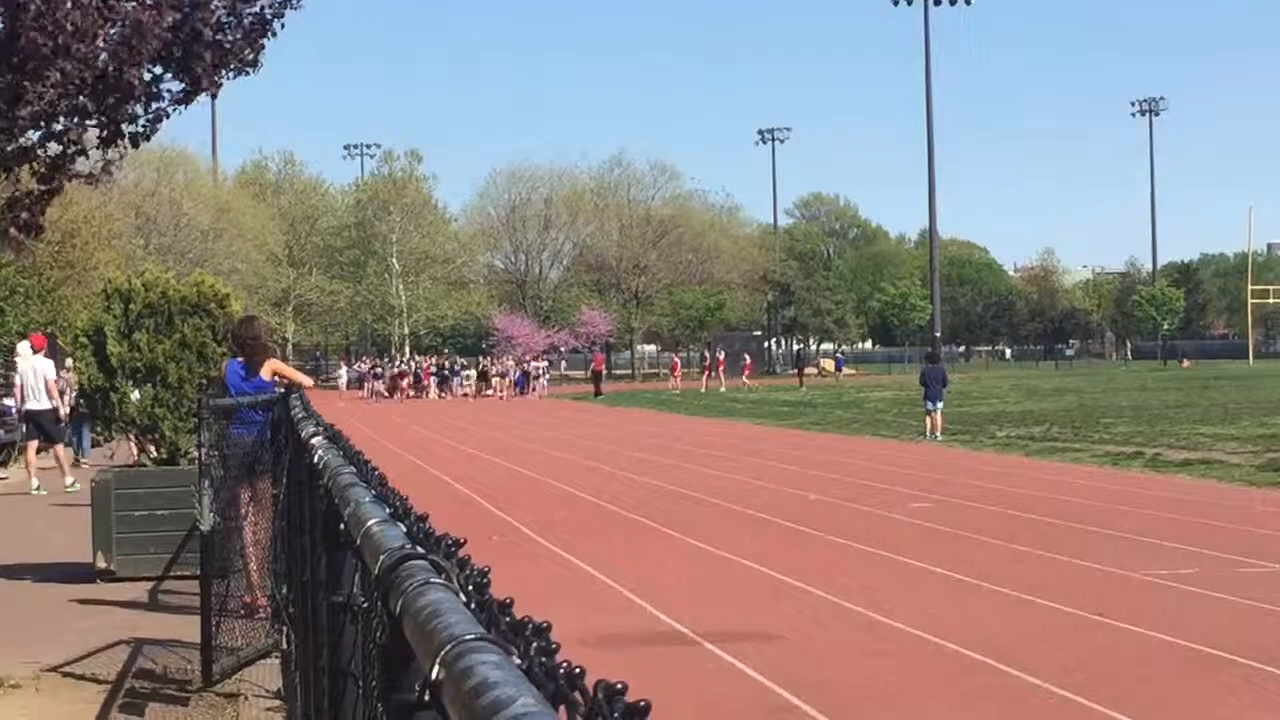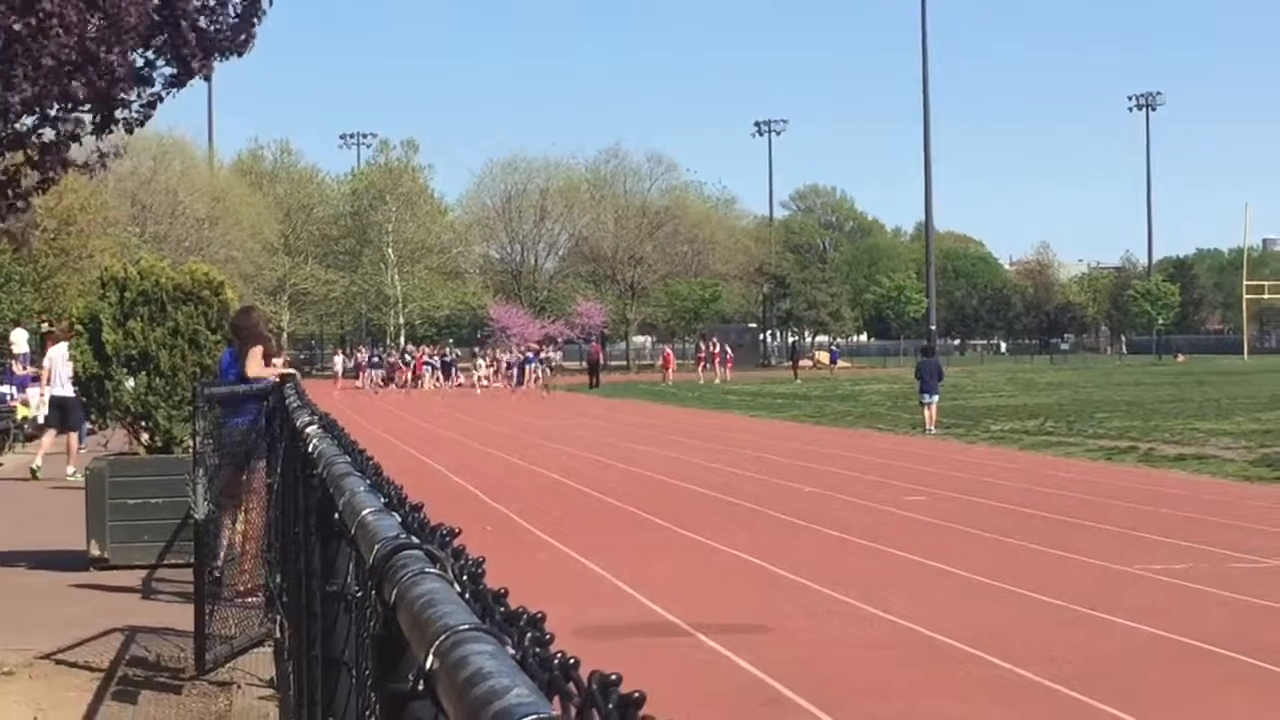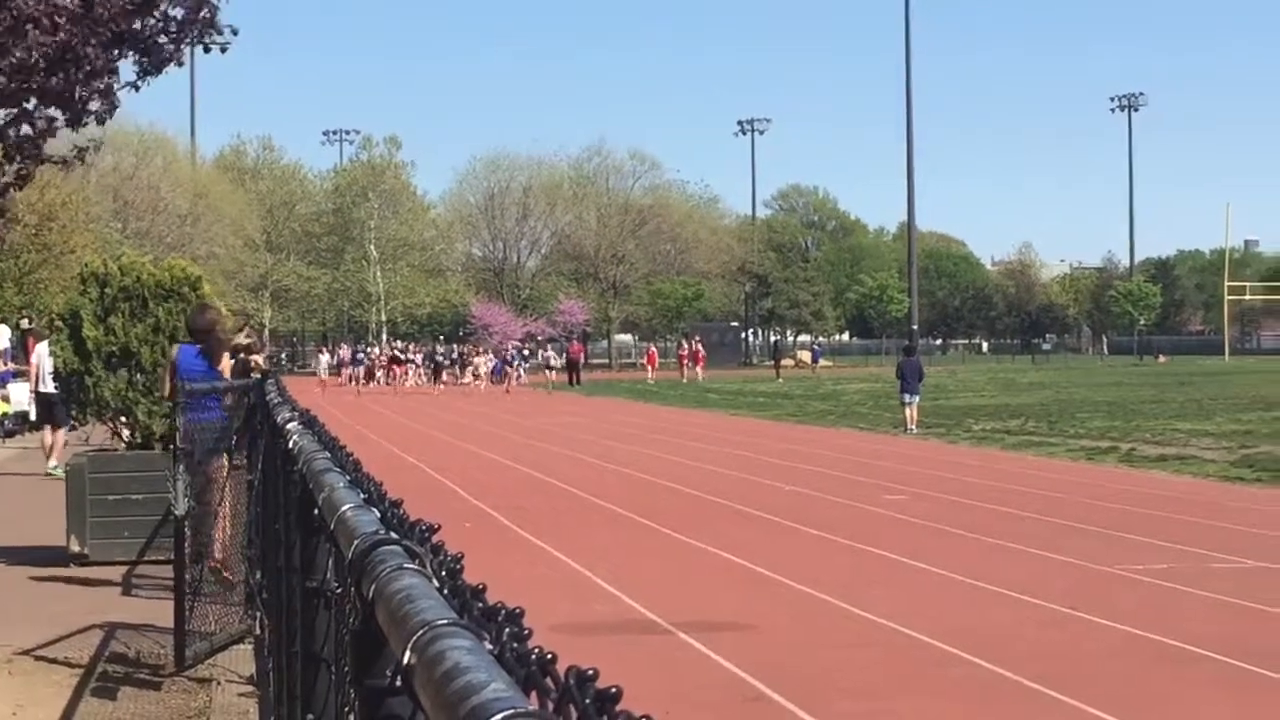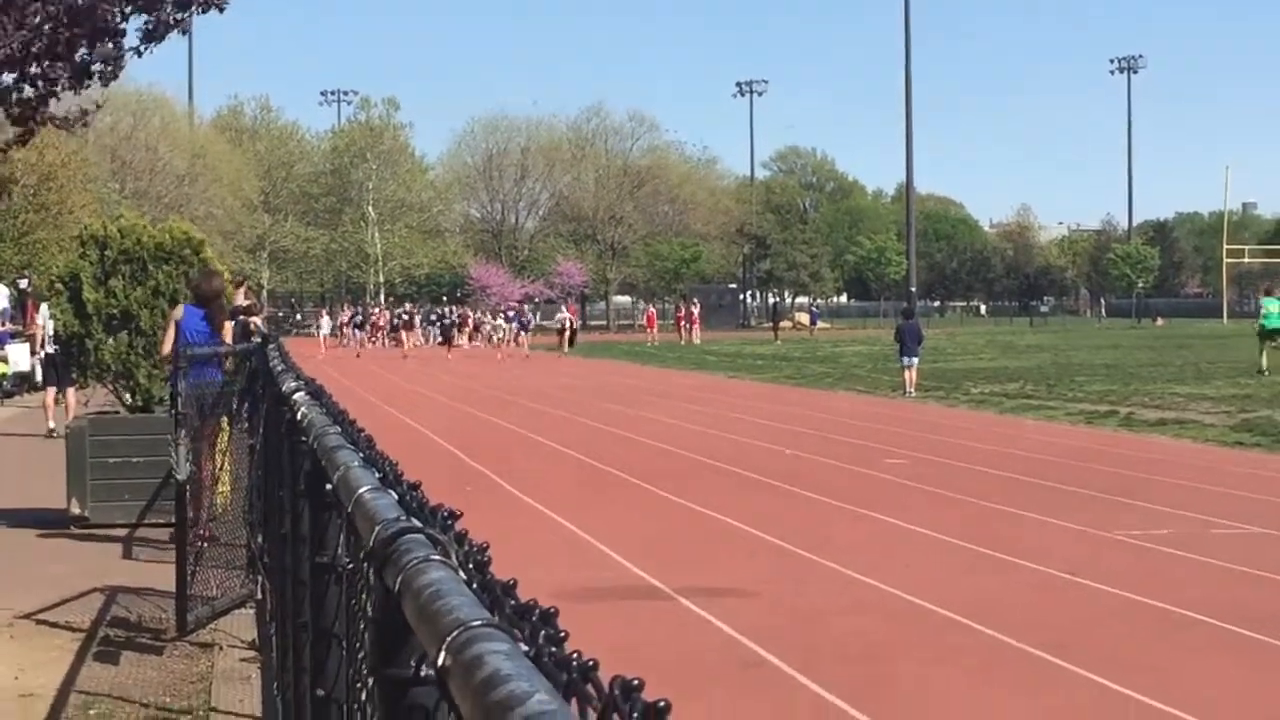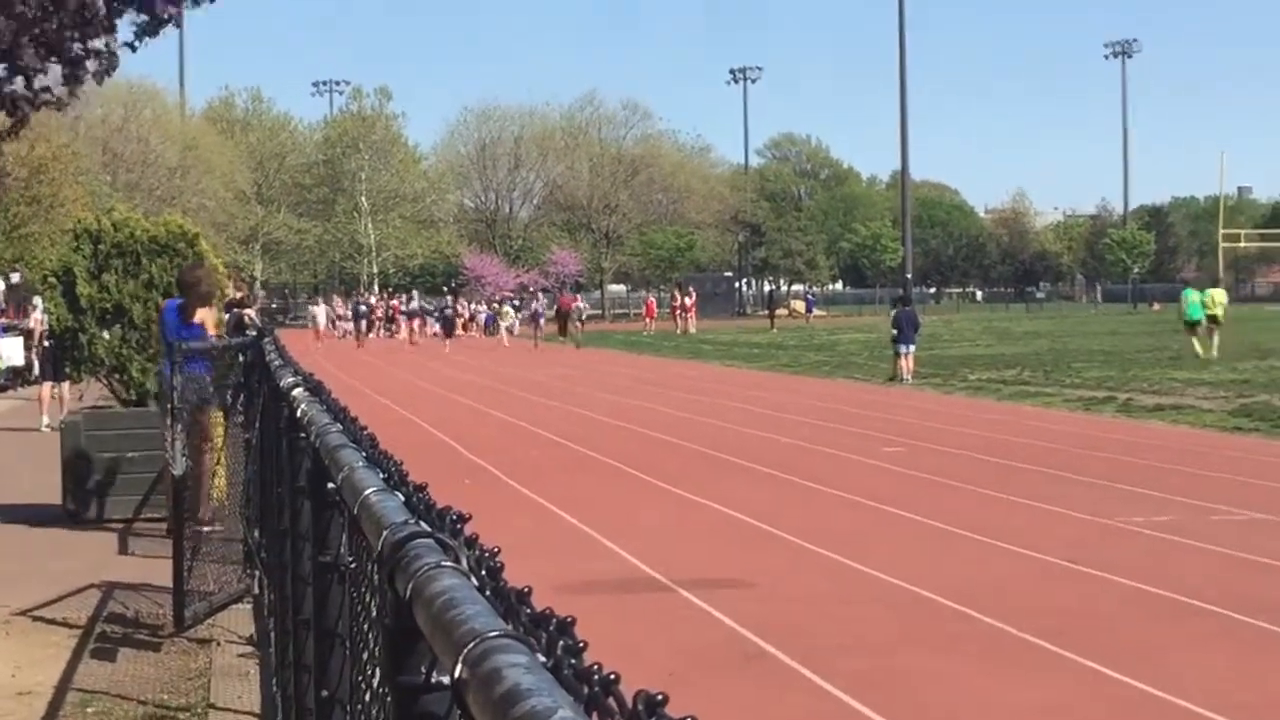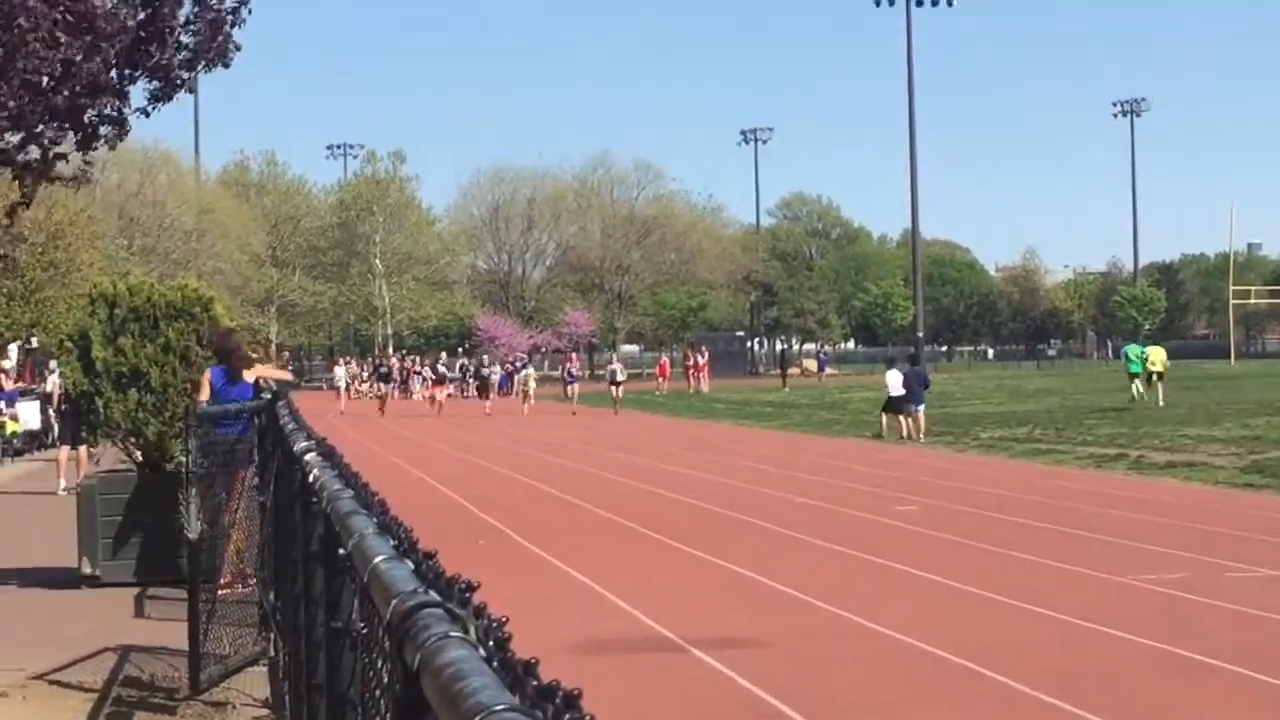
dt=0.7s
person 1, frame 1
left shoulder: (227, 367)
right shoulder: (269, 364)
right elbow: (307, 382)
right wrist: (282, 380)
left hip: (236, 442)
right hip: (263, 441)
left knee: (245, 519)
right knee: (263, 519)
left ankle: (256, 596)
right ankle: (257, 594)
person 1, frame 2
left shoulder: (226, 355)
right shoulder: (256, 349)
right elbow: (251, 372)
right wrist: (280, 370)
left hip: (229, 429)
right hip: (254, 428)
left knee: (228, 500)
right knee: (255, 505)
left ankle: (221, 560)
right ankle: (246, 581)
person 1, frame 3
left shoulder: (177, 352)
right shoulder: (222, 355)
left elbow: (167, 393)
right elbow: (228, 396)
left hip: (185, 425)
right hip: (214, 425)
right knee: (218, 494)
right ankle: (218, 555)
person 1, frame 4
left shoulder: (180, 312)
right shoulder: (223, 321)
left elbow: (165, 352)
left hip: (185, 385)
right hip: (213, 387)
right knee: (206, 457)
left ankle: (186, 516)
right ankle: (201, 525)
person 1, frame 5
left shoulder: (168, 307)
right shoulder: (203, 311)
right wrist: (214, 320)
left hip: (171, 379)
right hip: (198, 379)
left knee: (174, 449)
right knee: (202, 448)
left ankle: (176, 516)
right ankle: (203, 514)
person 1, frame 6
left shoulder: (210, 373)
right shoulder: (251, 369)
left elbow: (201, 404)
right elbow: (288, 376)
right wrist: (264, 376)
left hip: (217, 441)
right hip: (242, 440)
left knee: (231, 506)
right knee: (237, 507)
left ankle: (243, 568)
right ankle: (227, 575)
